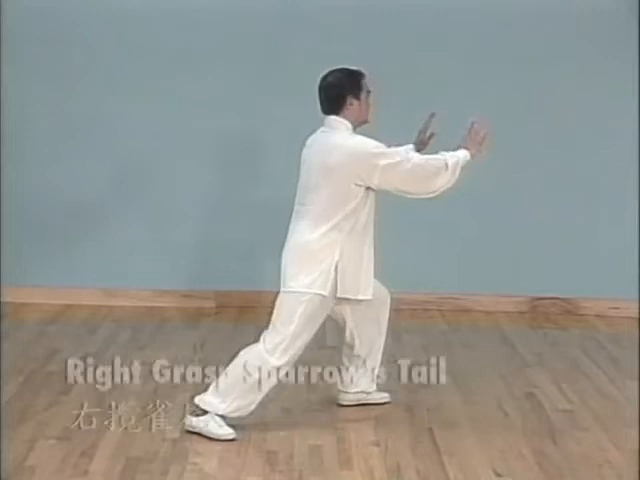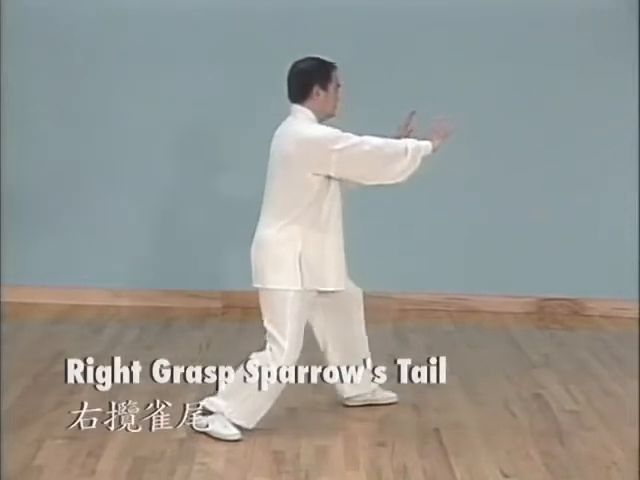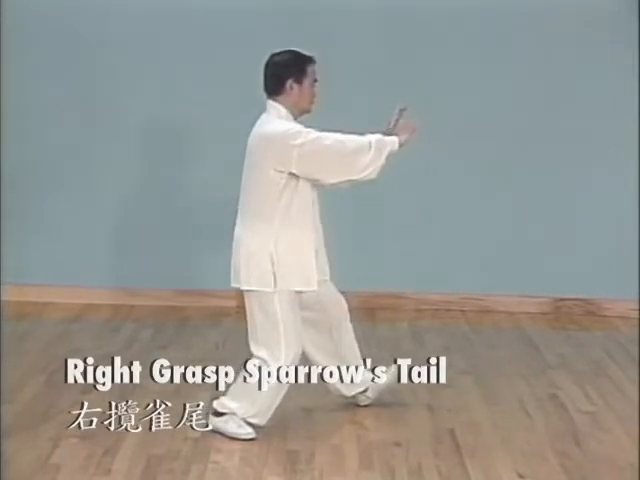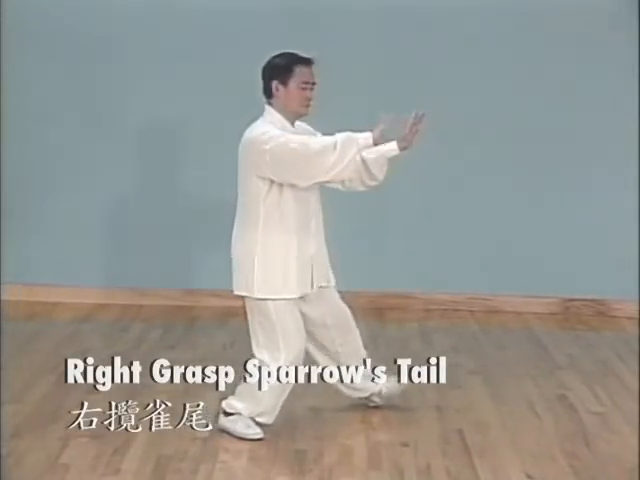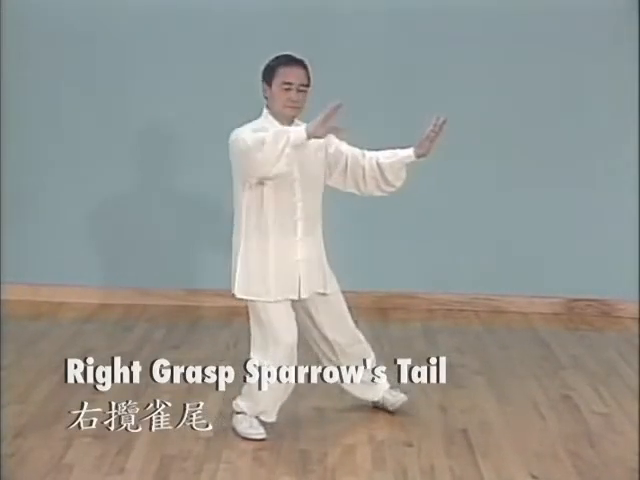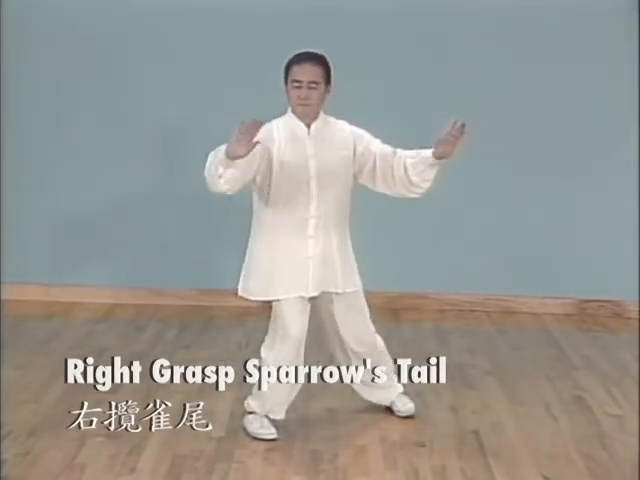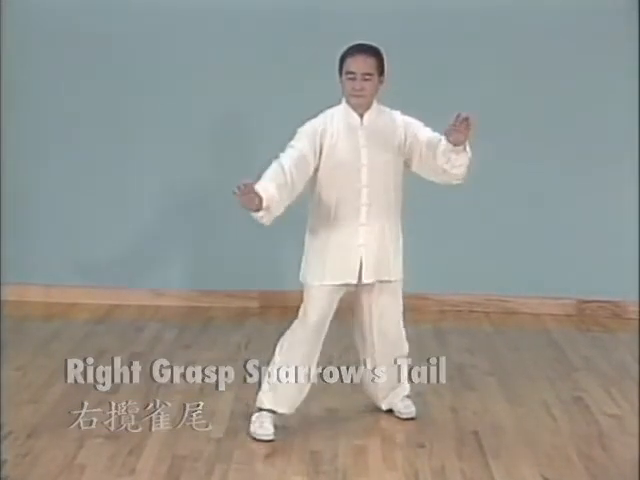
dt=0.7s
person 1, frame 1
left shoulder: (323, 141)
right shoulder: (353, 150)
right elbow: (422, 175)
left wrist: (413, 148)
right wrist: (465, 153)
left hip: (330, 259)
right hip: (317, 264)
left knee: (374, 303)
right knee: (280, 347)
left ankle: (356, 386)
right ankle: (211, 410)
person 1, frame 2
left shoulder: (298, 132)
right shoulder: (312, 139)
left elbow: (360, 156)
right elbow: (374, 160)
left wrist: (396, 142)
right wrist: (427, 145)
left hip: (304, 254)
right hip: (287, 258)
left knee: (345, 304)
right knee: (283, 350)
left ankle: (356, 387)
right ankle: (221, 413)
person 1, frame 3
left shoulder: (285, 132)
right shoulder: (277, 134)
left elbow: (332, 159)
right elbow: (338, 155)
left wrist: (383, 140)
right wrist: (392, 141)
left hip: (293, 256)
right hip: (270, 260)
left knee: (330, 315)
right knee: (280, 351)
left ankle: (359, 385)
right ankle: (229, 412)
person 1, frame 4
left shoulder: (300, 133)
right shoulder: (261, 138)
left elbow: (345, 167)
right elbow: (319, 157)
left wrist: (396, 147)
right wrist: (368, 138)
left hip: (302, 260)
right hip: (269, 263)
left knee: (334, 324)
right knee: (284, 349)
left ankle: (365, 386)
right ankle: (237, 411)
person 1, frame 5
left shoulder: (319, 142)
right shoulder: (246, 138)
left elbow: (363, 168)
right elbow: (261, 155)
left wrist: (413, 153)
right wrist: (304, 134)
left hip: (309, 261)
right hip: (266, 263)
left knee: (339, 331)
right knee: (278, 344)
left ankle: (374, 389)
right ankle: (249, 411)
person 1, frame 6
left shoulder: (348, 138)
right shoulder: (267, 139)
left elbow: (394, 168)
right elbow: (223, 178)
left wrist: (434, 156)
right wrist: (232, 154)
left hip: (334, 258)
right hip: (284, 261)
left knee: (358, 332)
right knee: (288, 339)
left ankle: (387, 391)
right ankle: (260, 409)
person 1, frame 7
left shoulder: (402, 127)
right shoulder: (320, 128)
left elbow: (444, 165)
right elbow: (290, 170)
left wrist: (455, 144)
right wrist: (262, 198)
left hip: (382, 248)
right hip: (330, 247)
left knee: (386, 327)
right knee: (309, 326)
left ankle: (391, 393)
right ankle: (269, 406)
